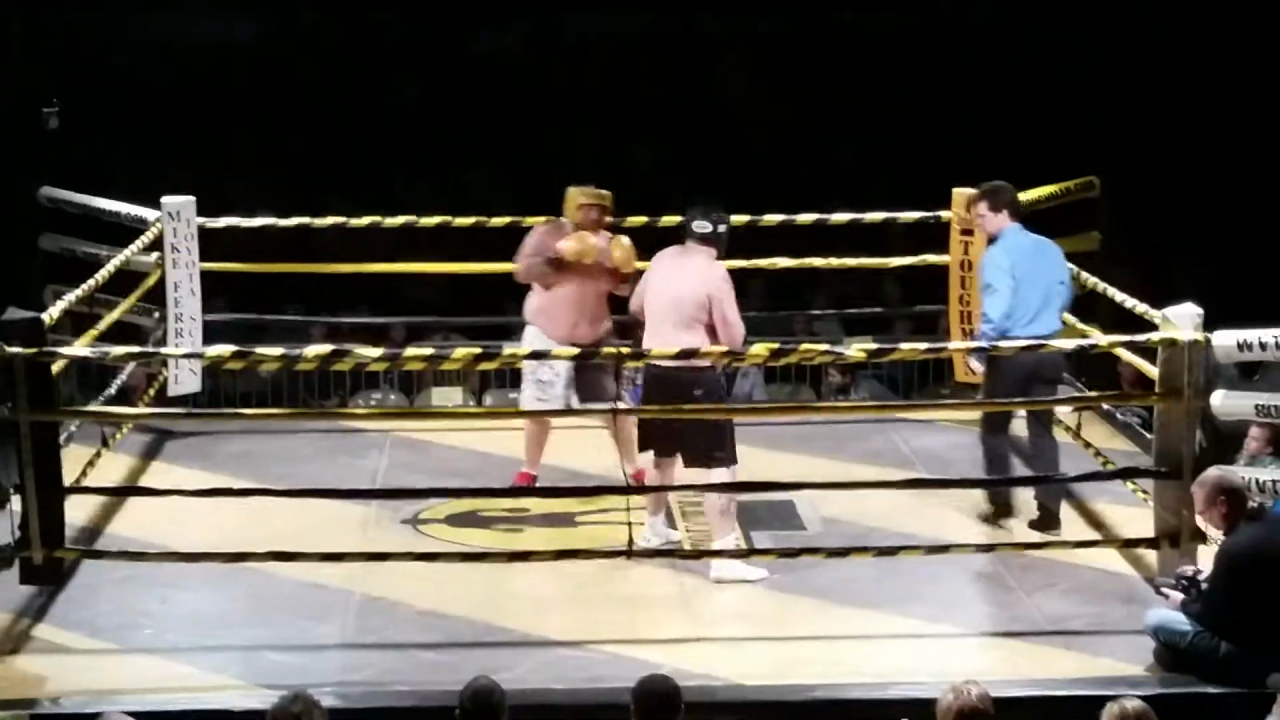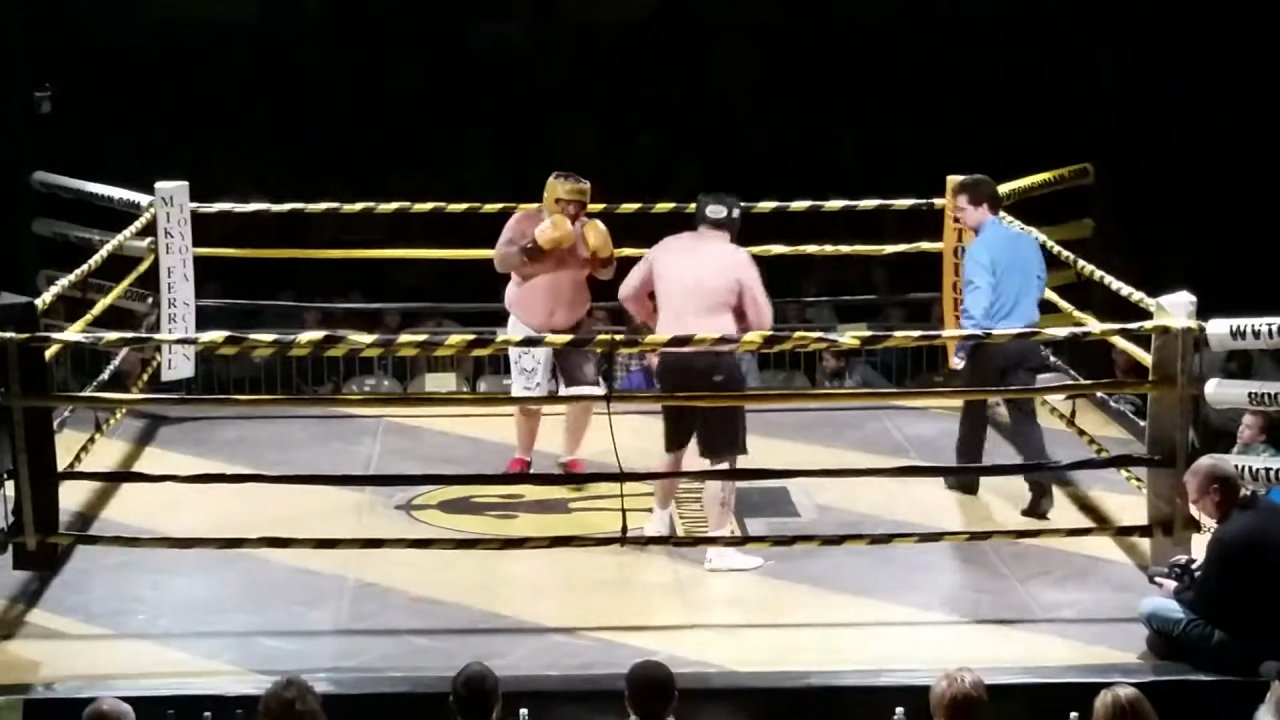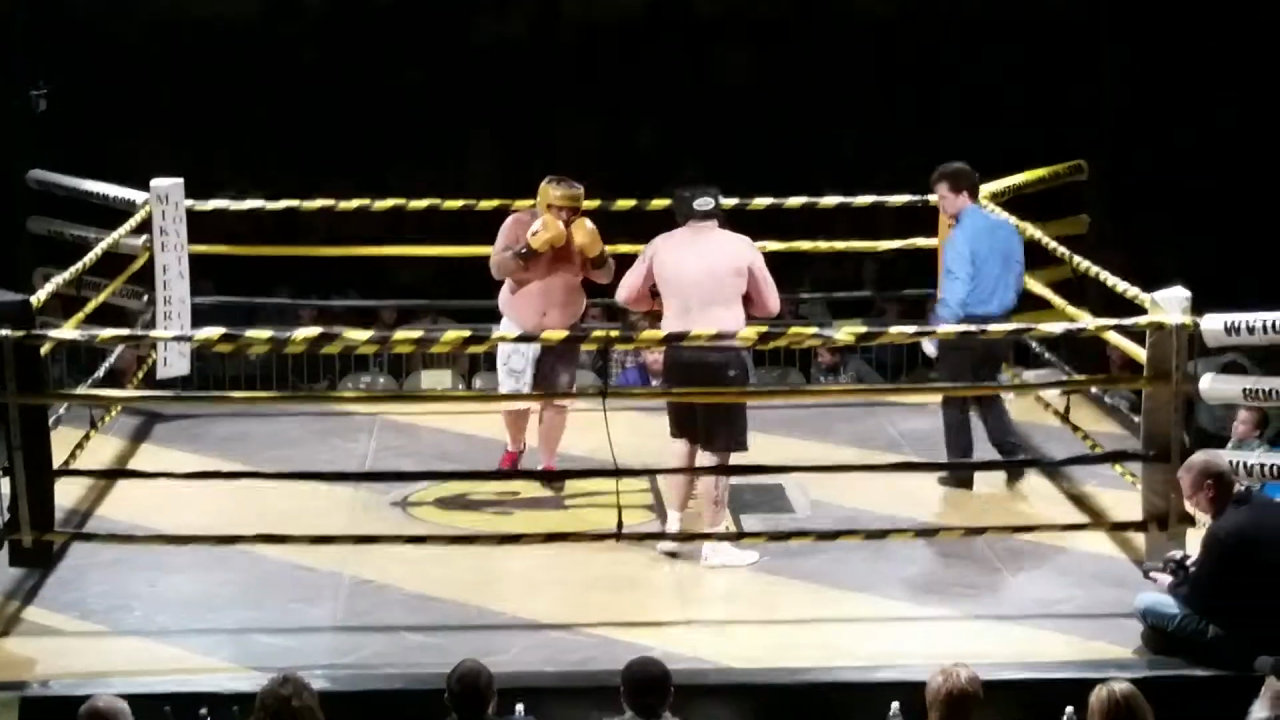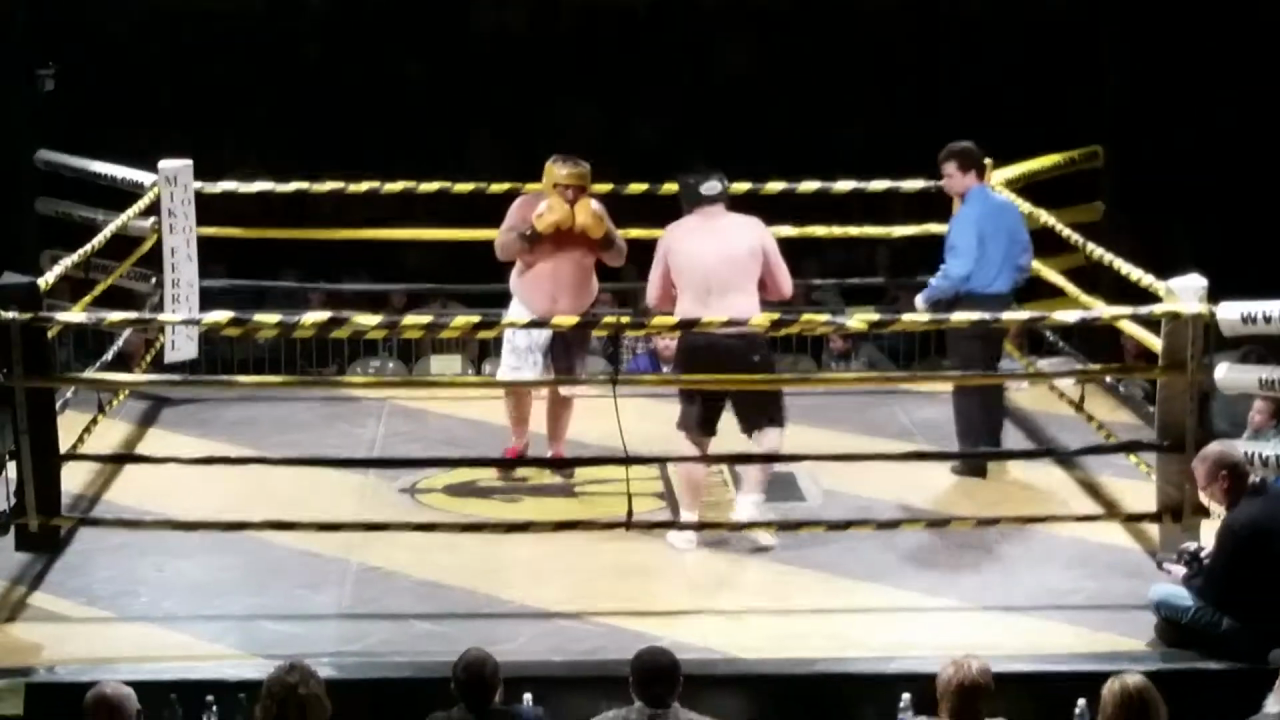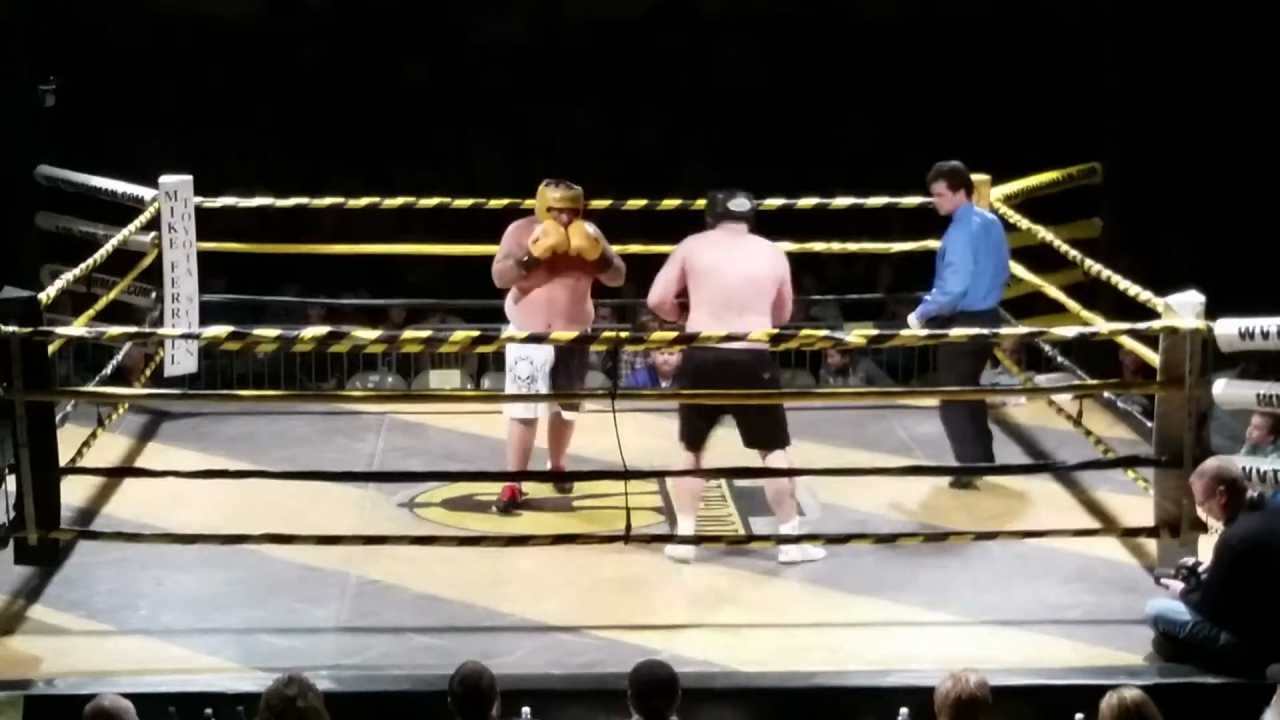
dt=0.2s
person 1, frame 1
left shoulder: (661, 258)
right shoulder: (713, 274)
left elbow: (638, 307)
right elbow: (732, 338)
right wrist: (715, 325)
left hip: (656, 372)
right hip: (695, 377)
left knee: (664, 453)
right knee: (719, 465)
left ankle: (654, 529)
right ankle: (724, 558)
person 1, frame 2
left shoulder: (667, 247)
right shoulder: (737, 259)
left elbow: (629, 294)
right elbow: (762, 322)
left hip: (670, 360)
right hip: (714, 363)
left knee: (676, 445)
right knee: (721, 457)
left ankle: (658, 521)
right ankle: (718, 548)
person 1, frame 3
left shoulder: (661, 245)
right shoulder: (741, 246)
left elbow: (626, 297)
right elbow: (770, 306)
left hip: (678, 356)
right hip: (723, 357)
left knee: (687, 443)
right knee: (719, 453)
left ankle: (672, 530)
right ankle: (714, 544)
person 1, frame 4
left shoulder: (673, 234)
right shoulder: (753, 228)
left elbow: (655, 297)
right elbow: (782, 289)
left hip: (694, 345)
right hip: (744, 342)
left knee: (696, 439)
right knee: (768, 427)
left ankle: (687, 525)
right ankle: (748, 502)
person 1, frame 5
left shoulder: (694, 244)
right shoulder: (773, 255)
left elbow: (658, 299)
right elbow: (781, 316)
left hip: (700, 359)
right hip: (751, 362)
left knee: (689, 450)
right knee: (774, 450)
left ankle: (684, 537)
right ankle: (790, 540)
person 2, frame 1
left shoulder: (998, 254)
right shoulder: (1050, 249)
left elbow: (995, 311)
right elbow: (1064, 296)
left wrist: (979, 352)
left hip: (1011, 351)
right hip: (1049, 349)
left knee: (994, 426)
right knee: (1042, 430)
left ankle: (1001, 501)
right ankle: (1050, 512)
person 2, frame 2
left shoulder: (980, 248)
right shoulder: (1028, 243)
left elbow: (976, 305)
right elbow: (1037, 289)
left wrist: (960, 349)
left hip: (990, 342)
right hip: (1026, 340)
left knee: (974, 410)
right knee: (1024, 417)
left ankle: (967, 476)
right ankle: (1041, 489)
person 2, frame 3
left shoulder: (961, 236)
right shoulder: (1007, 230)
left elbow: (955, 294)
right elbow: (1015, 279)
left hip: (966, 327)
right hip: (999, 325)
left knee: (956, 401)
right knee: (988, 396)
left ankle: (961, 473)
right ankle: (1013, 454)
person 2, frame 4
left shoulder: (967, 215)
right shoulder: (1009, 209)
left elbow: (956, 270)
right elbow: (1023, 262)
left wrist: (928, 296)
left hip: (970, 306)
right hip: (1001, 304)
left knee: (967, 384)
right knee: (989, 377)
left ankle: (974, 460)
right ankle: (992, 445)
person 2, frame 5
left shoulder: (961, 232)
right shoulder: (993, 223)
left elbow: (952, 287)
right elbow: (1000, 275)
left wrist: (920, 315)
left hip: (962, 322)
right hip: (988, 318)
left knee: (952, 397)
right knee: (970, 390)
left ankle: (972, 463)
right ankle: (980, 458)
person 3, frame 1
left shoulder: (606, 243)
right shoulder: (546, 234)
left elbow: (622, 288)
right elbow: (523, 271)
left wrist: (626, 267)
right wrist: (559, 257)
left hip: (593, 338)
right hip: (547, 336)
left knee: (612, 404)
right knee: (540, 407)
left ankle: (634, 470)
right ankle: (529, 471)
person 3, frame 2
left shoulder: (584, 229)
right shoulder: (524, 221)
left elbow: (605, 272)
right elbow: (501, 261)
left wrist: (604, 252)
right wrist: (535, 244)
left hip: (572, 325)
right hip: (528, 325)
left knee: (584, 391)
right knee: (529, 398)
left ankle: (571, 456)
right ankle: (523, 457)
person 3, frame 3
left shoulder: (582, 230)
right shoulder: (518, 224)
left elbow: (605, 276)
right elbow: (497, 268)
left wrist: (595, 252)
right wrist: (530, 248)
left hip: (564, 328)
right hip: (519, 326)
left knee: (555, 399)
right knee: (515, 399)
left ankle: (547, 464)
right ankle: (515, 447)
person 3, frame 4
left shoulder: (593, 210)
right shoulder: (526, 206)
left elbow: (618, 257)
right elbow: (502, 249)
left wrist: (601, 233)
right wrist: (534, 230)
left hip: (574, 314)
right hip: (529, 310)
left knee: (564, 387)
right knee: (516, 381)
left ankle: (556, 453)
right ankle: (518, 445)
person 3, frame 5
left shoulder: (588, 233)
right shoulder: (520, 231)
left elbow: (617, 277)
right elbow: (500, 277)
left wrist: (596, 255)
right wrist: (532, 256)
left hip: (574, 336)
right hip: (528, 335)
left knee: (566, 409)
right knee: (523, 412)
left ankle: (557, 463)
right ankle: (513, 485)
person 4, frame 1
left shoulder: (1236, 548)
left elbow: (1212, 616)
left wrist: (1183, 603)
right wrist: (1209, 580)
left hip: (1256, 656)
left knee: (1155, 620)
person 4, frame 2
left shoulder: (1229, 537)
left elbow: (1205, 604)
left wrist: (1177, 591)
right wrist: (1204, 567)
left hip: (1251, 644)
left knee: (1149, 608)
person 4, frame 3
left shoulder: (1224, 532)
left elbow: (1201, 599)
left wrist: (1172, 585)
right wrist: (1197, 563)
left hip: (1245, 639)
left knee: (1145, 603)
person 4, frame 4
left shoulder: (1239, 523)
left elbow: (1215, 591)
left wrist: (1187, 577)
right wrist: (1210, 556)
left hip: (1260, 630)
left knee: (1159, 595)
person 4, frame 5
left shoulder: (1237, 538)
left elbow: (1213, 606)
left wrist: (1185, 592)
right wrist: (1209, 570)
left hip: (1257, 644)
left knee: (1156, 610)
